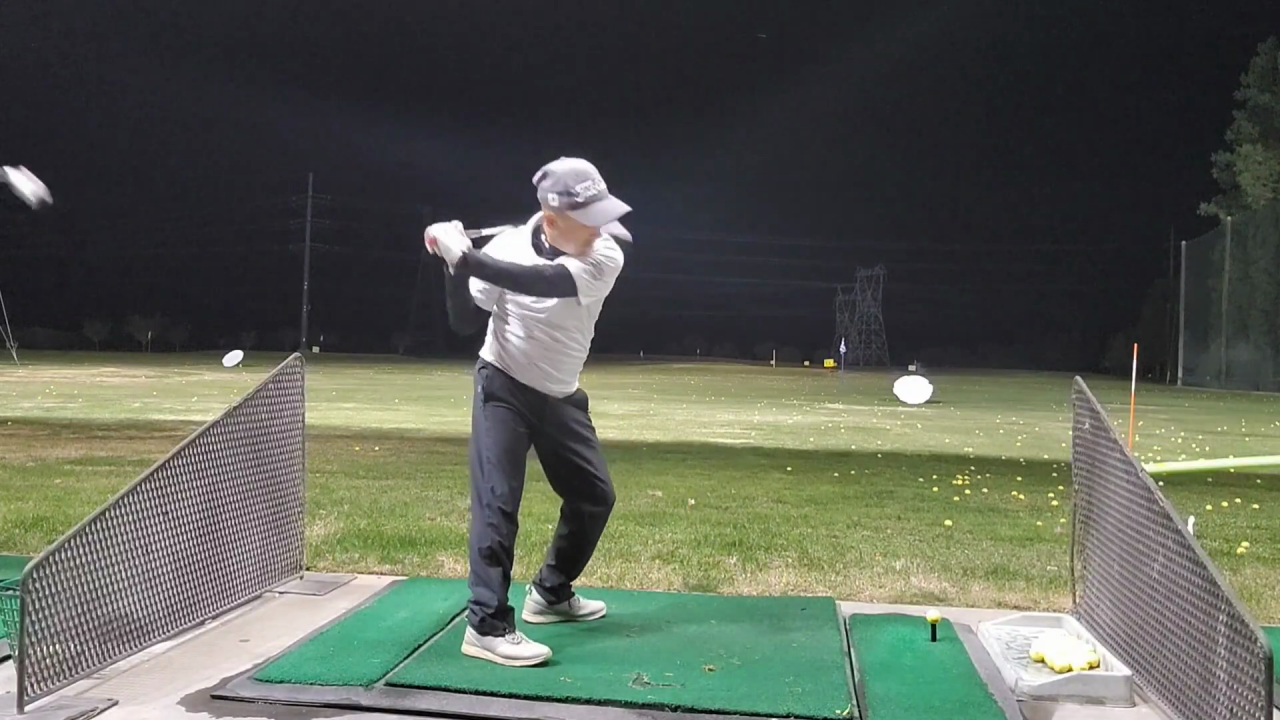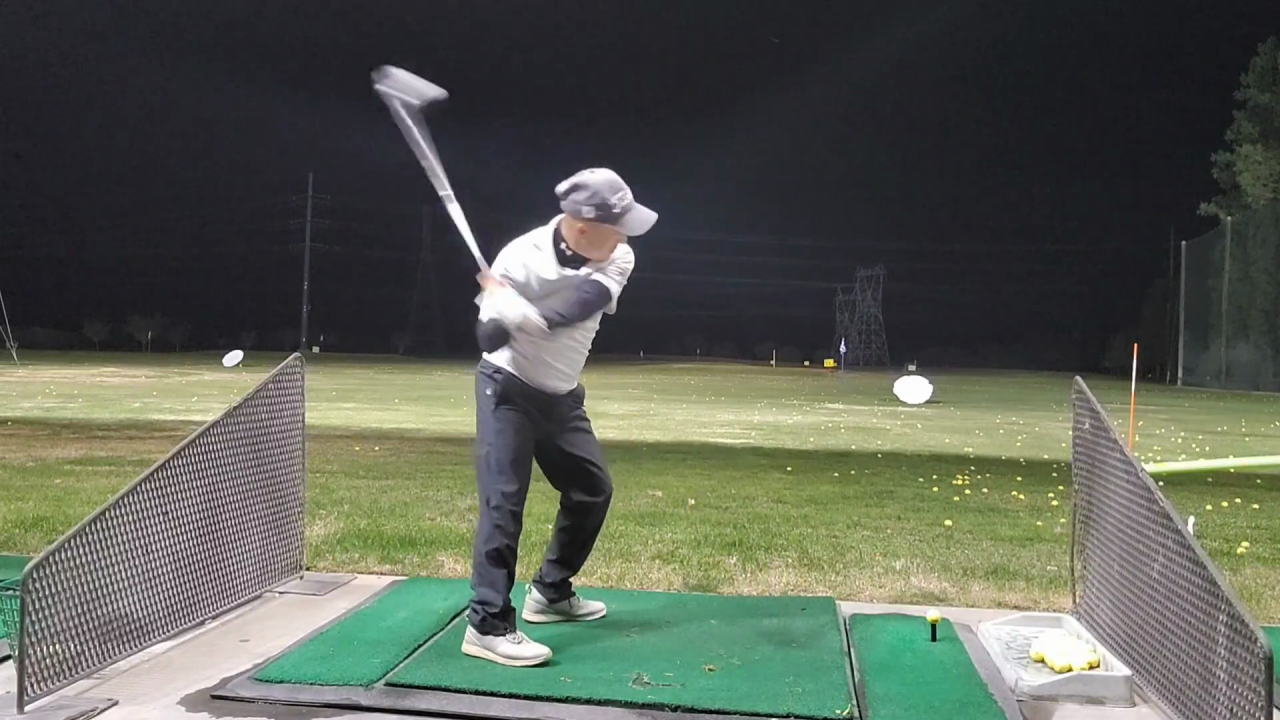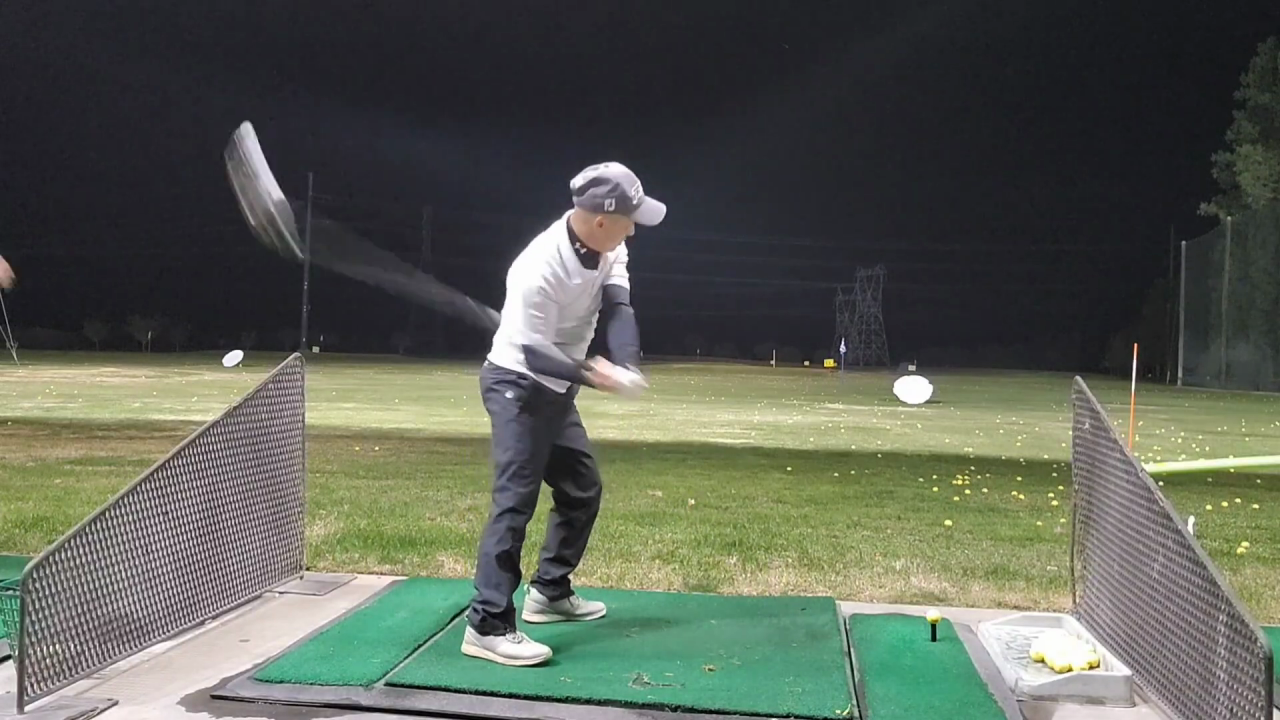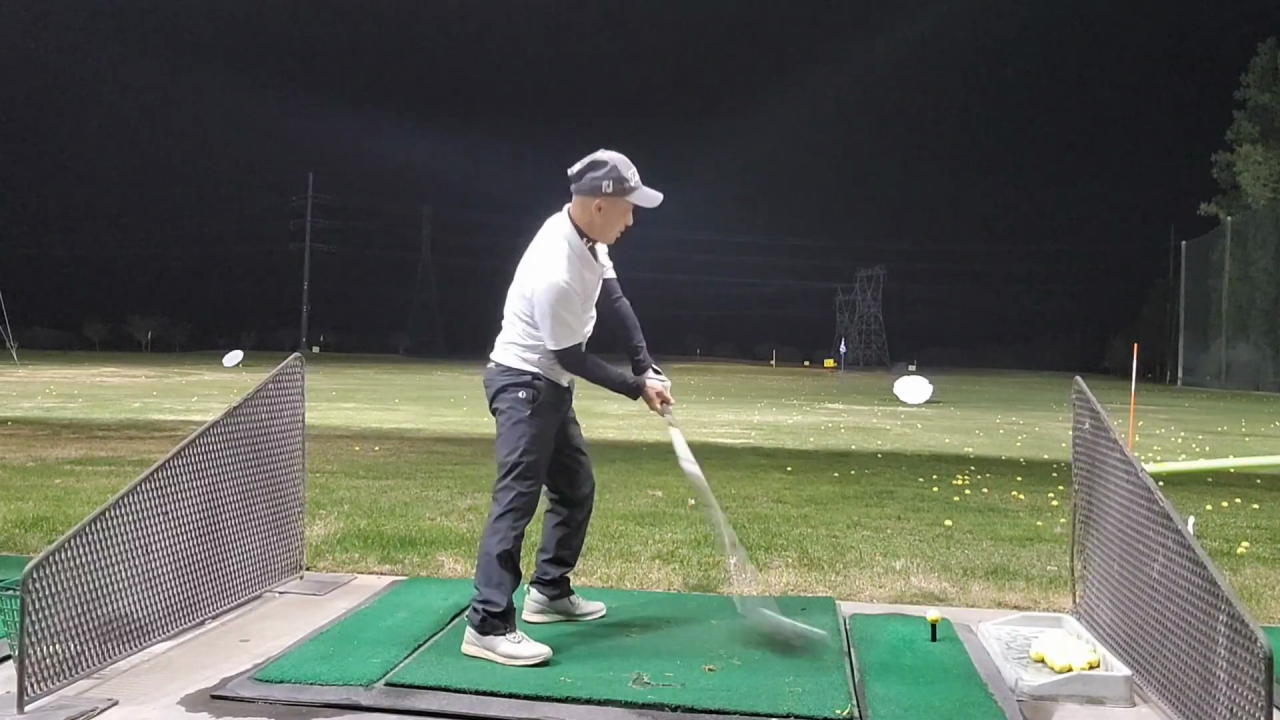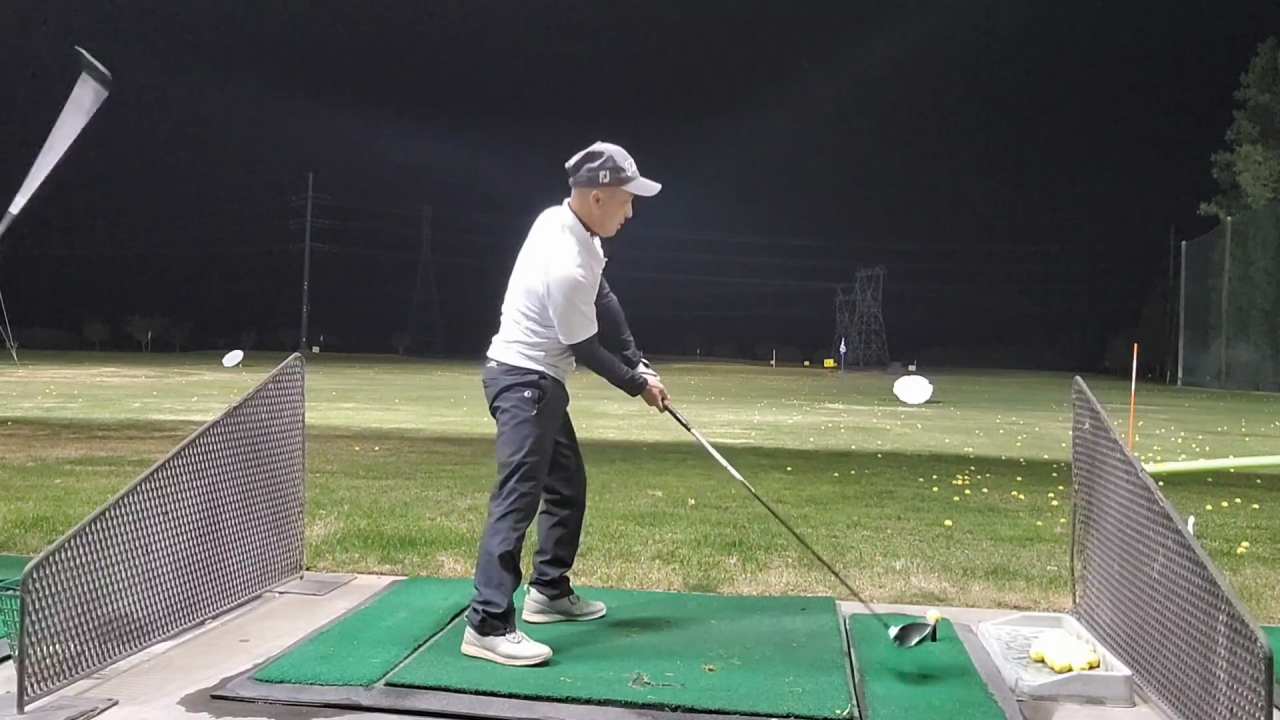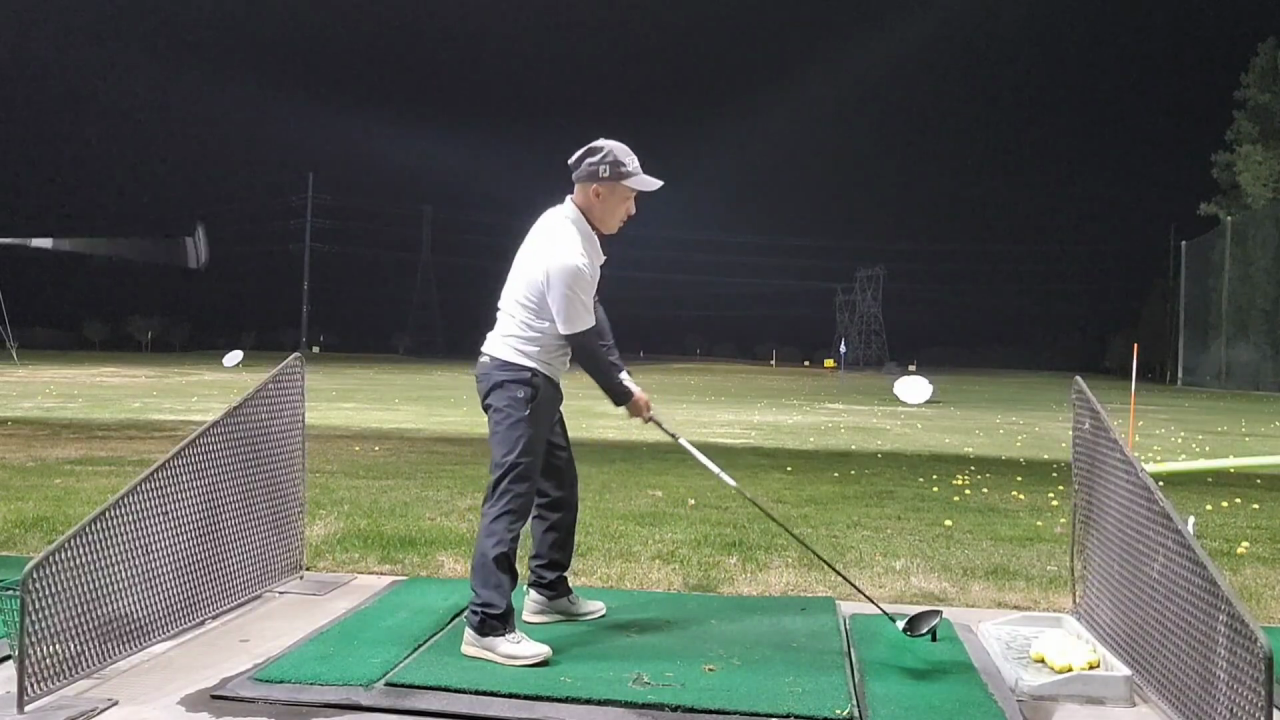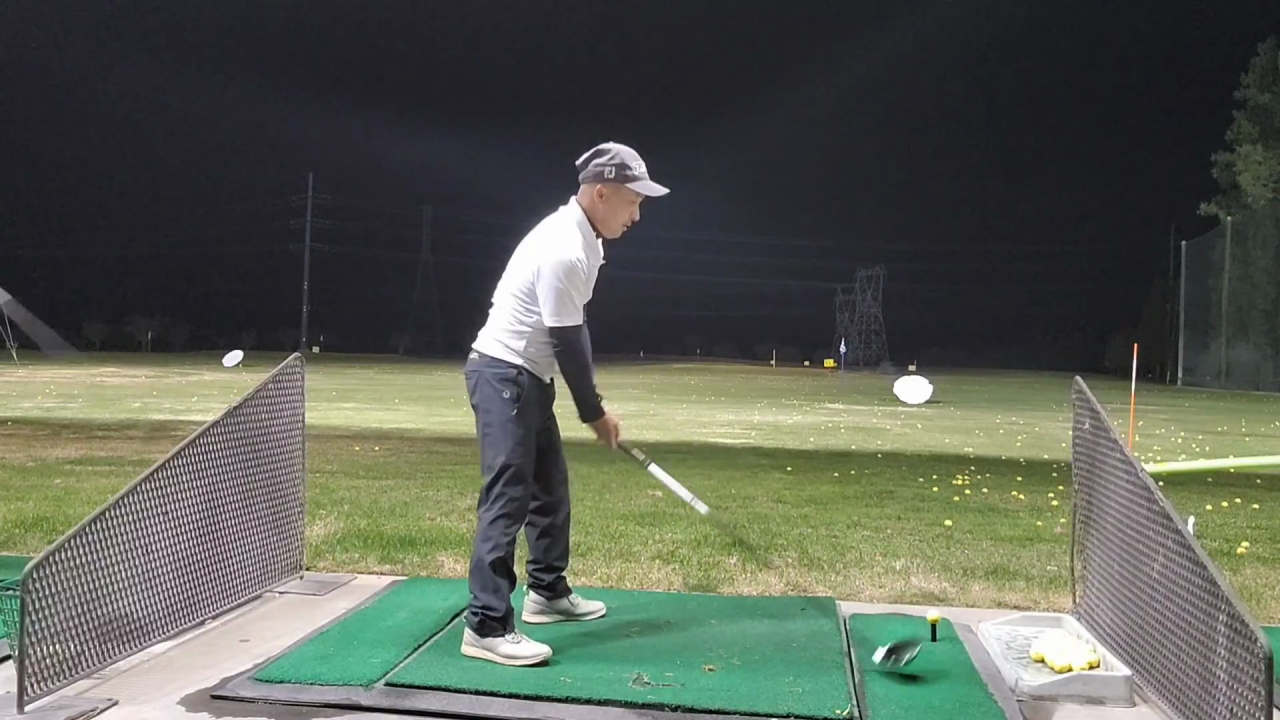
dt=0.2s
person 1, frame 1
left shoulder: (606, 256)
right shoulder: (506, 246)
left elbow: (541, 281)
right elbow: (466, 322)
left wrist: (465, 255)
right wrist: (456, 265)
left hip: (562, 396)
right hip: (503, 386)
left knee: (595, 496)
right knee: (497, 499)
left ankle: (551, 592)
right ankle: (488, 625)
person 1, frame 2
left shoulder: (617, 258)
right shoulder: (520, 258)
left elbow: (581, 305)
right elbow: (490, 340)
left wrist: (530, 316)
right wrist: (499, 317)
left hip: (562, 394)
right hip: (509, 386)
left knee: (592, 491)
right knee: (504, 499)
left ankle: (550, 592)
right ankle: (488, 624)
person 1, frame 3
left shoulder: (610, 250)
right shoulder: (537, 268)
left elbow: (619, 311)
right elbow: (534, 352)
left wrist: (622, 367)
right wrist: (589, 373)
left hip: (556, 388)
right hip: (516, 384)
left knee: (582, 488)
right knee: (516, 497)
left ankle: (550, 591)
right ankle: (488, 624)
person 1, frame 4
left shoulder: (587, 237)
right shoulder: (554, 271)
left elbow: (614, 300)
right elbow: (569, 356)
left wrist: (647, 366)
right wrist: (633, 385)
left hip: (549, 383)
right hip: (523, 381)
left knee: (576, 487)
right knee: (518, 496)
left ankle: (549, 590)
right ankle: (488, 624)
person 1, frame 5
left shoulder: (563, 223)
right shoulder: (565, 267)
left elbow: (603, 298)
right elbow: (585, 350)
left wrist: (638, 362)
right wrist: (637, 385)
left hip: (538, 379)
right hip: (524, 380)
left knee: (568, 486)
right knee: (518, 496)
left ankle: (549, 591)
right ankle: (487, 624)
person 1, frame 6
left shoulder: (566, 222)
right shoulder: (567, 257)
left elbow: (590, 317)
right elbow: (583, 343)
left wrist: (621, 371)
right wrist: (623, 395)
left hip: (532, 376)
right hip: (516, 377)
left knee: (559, 487)
right knee: (514, 496)
left ankle: (548, 591)
right ankle: (487, 625)
person 1, frame 7
left shoulder: (576, 234)
right shoulder: (565, 251)
left elbow: (570, 332)
right elbow: (566, 342)
left wrist: (592, 400)
right wrist: (593, 411)
left hip: (526, 375)
right hip: (504, 373)
left knee: (550, 486)
right knee: (508, 495)
left ankle: (547, 591)
right ankle: (486, 625)
